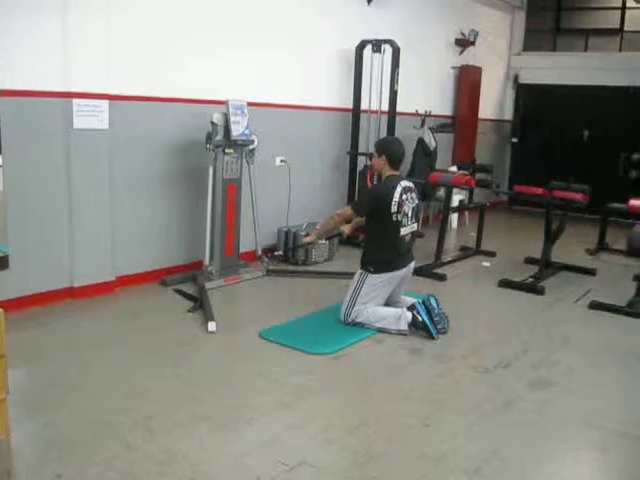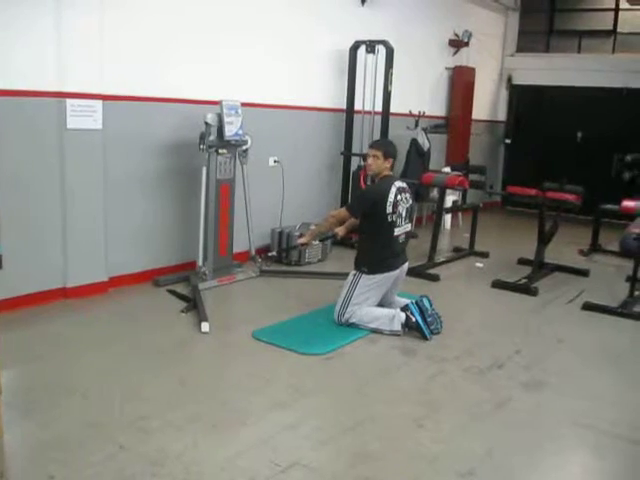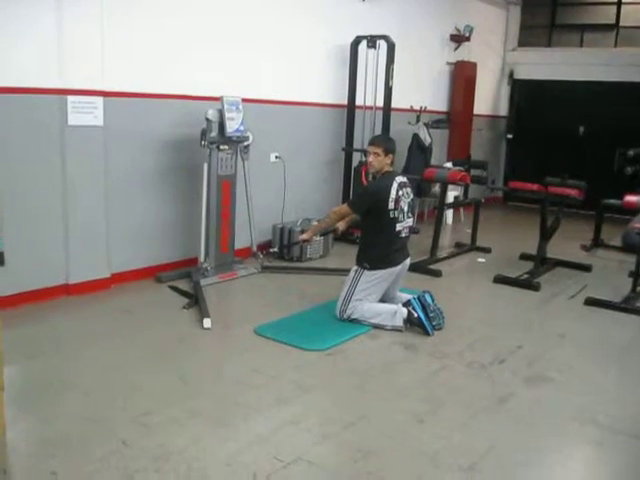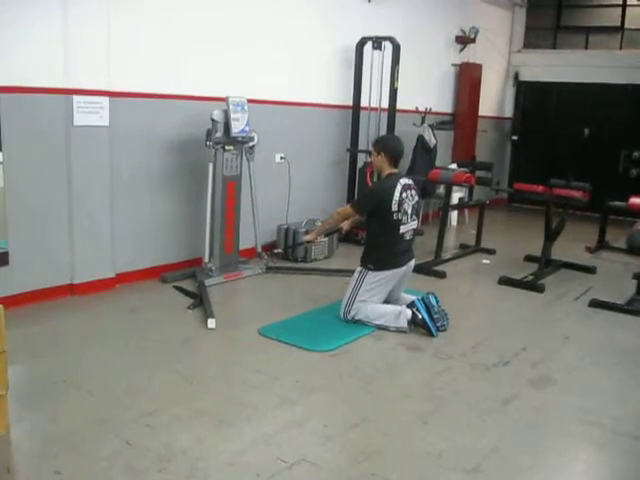
dt=0.5s
person 1, frame 1
left shoulder: (379, 191)
right shoulder: (410, 188)
left elbow: (341, 216)
left wrist: (315, 235)
right wrist: (352, 226)
left hip: (381, 268)
right hip: (405, 263)
left knee: (350, 314)
right knee: (391, 301)
left ankle: (410, 319)
right ankle: (421, 308)
person 1, frame 2
left shoulder: (374, 191)
right shoulder: (403, 187)
left elbow: (336, 217)
left wrist: (309, 236)
right wrist: (346, 227)
left hip: (375, 268)
right hip: (399, 263)
left knee: (344, 314)
right knee: (384, 301)
left ankle: (404, 320)
right ankle: (416, 309)
person 1, frame 3
left shoulder: (376, 188)
right shoulder: (403, 182)
left elbow: (338, 213)
left wrist: (311, 233)
right wrist: (347, 222)
left hip: (377, 264)
right hip: (401, 259)
left knee: (346, 310)
right knee: (386, 297)
left ankle: (405, 315)
right ankle: (416, 304)
person 1, frame 4
left shoulder: (379, 190)
right shoulder: (409, 184)
left elbow: (341, 214)
left wrist: (314, 234)
right wrist: (352, 222)
left hip: (381, 265)
right hip: (405, 260)
left knee: (350, 311)
right knee: (389, 299)
left ankle: (409, 317)
right ankle: (421, 305)
